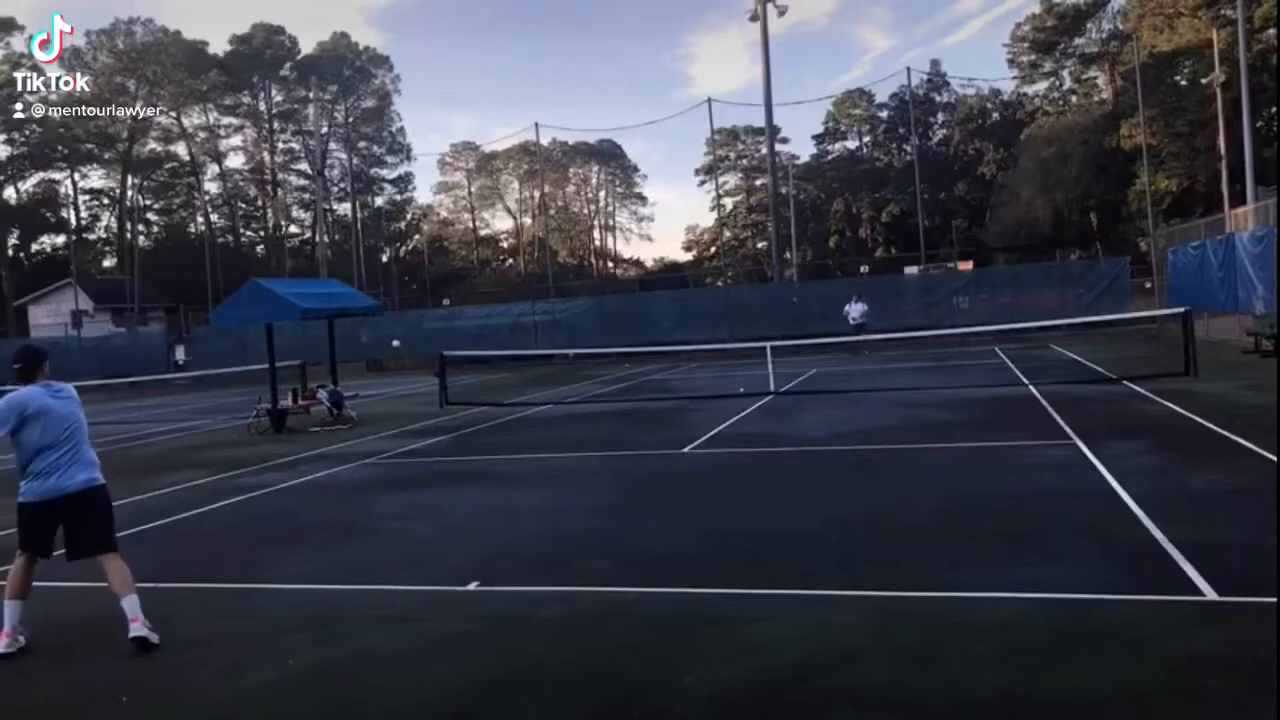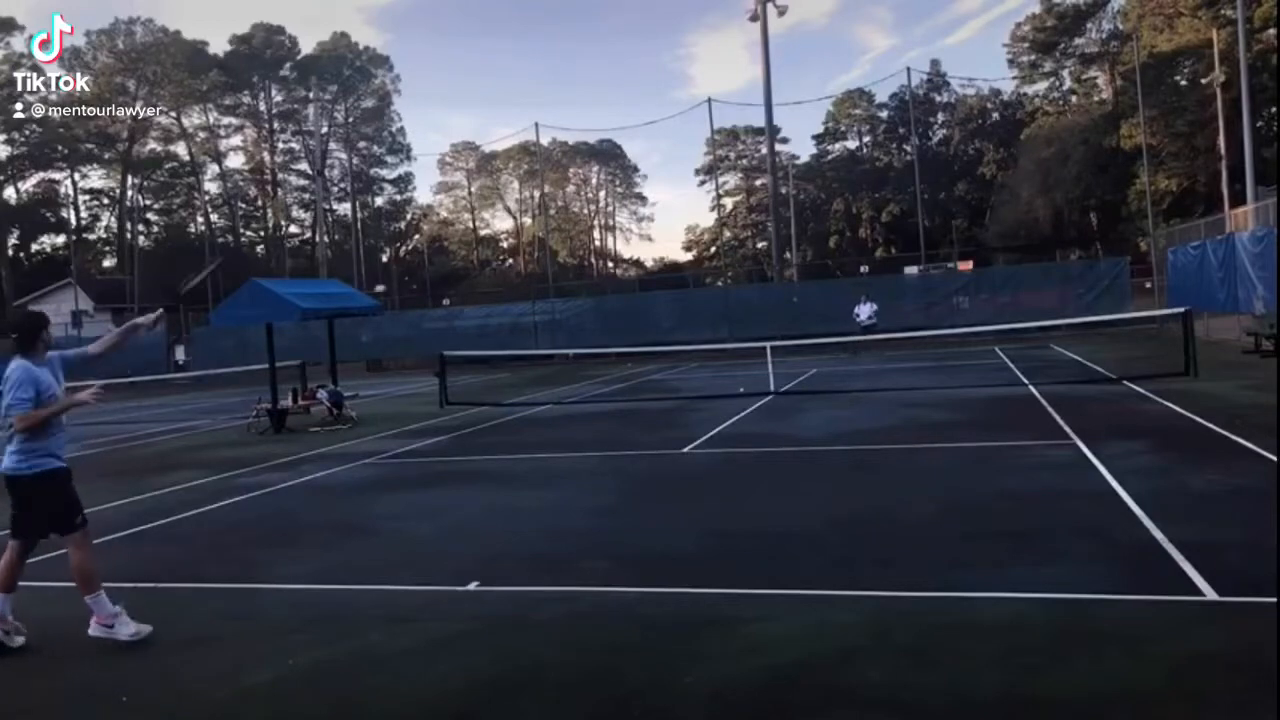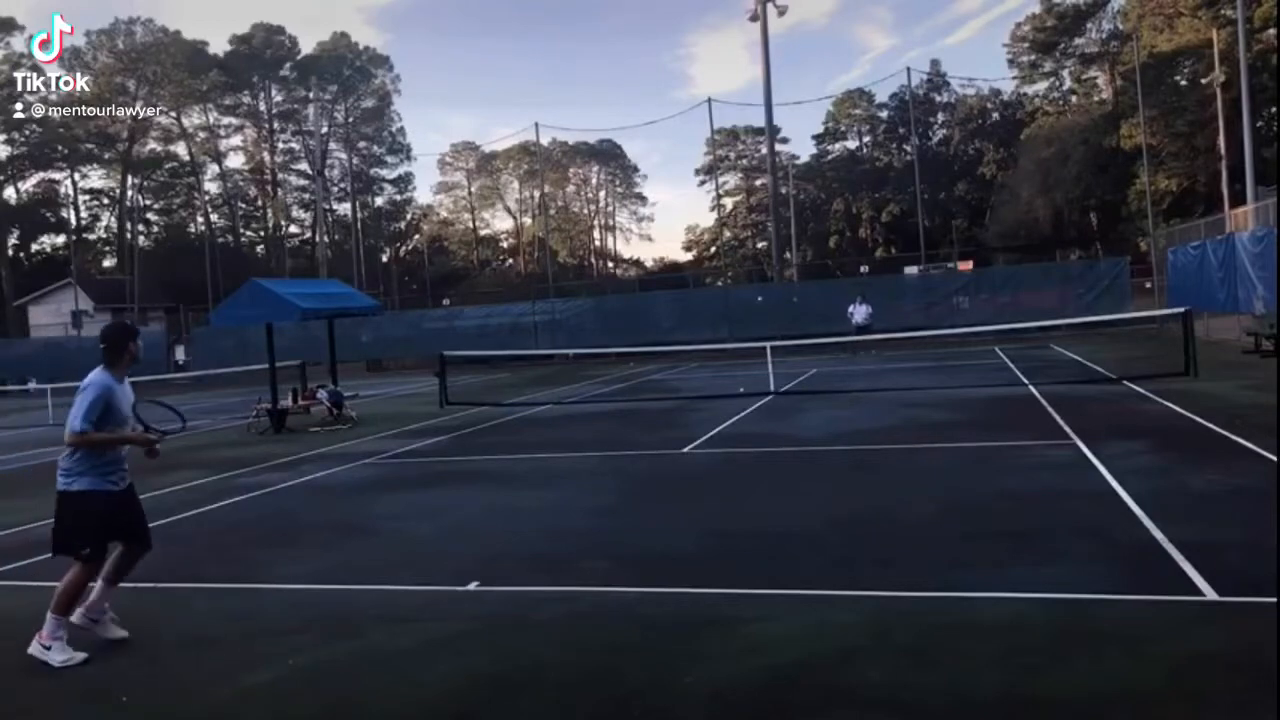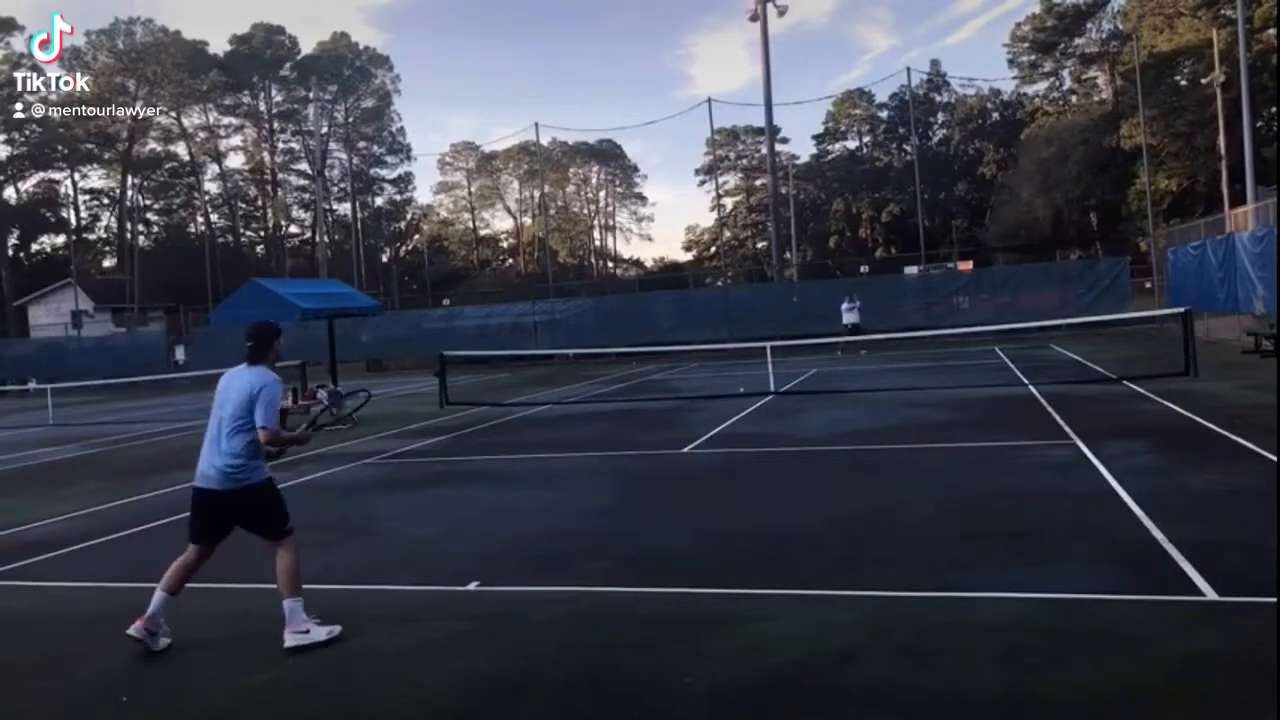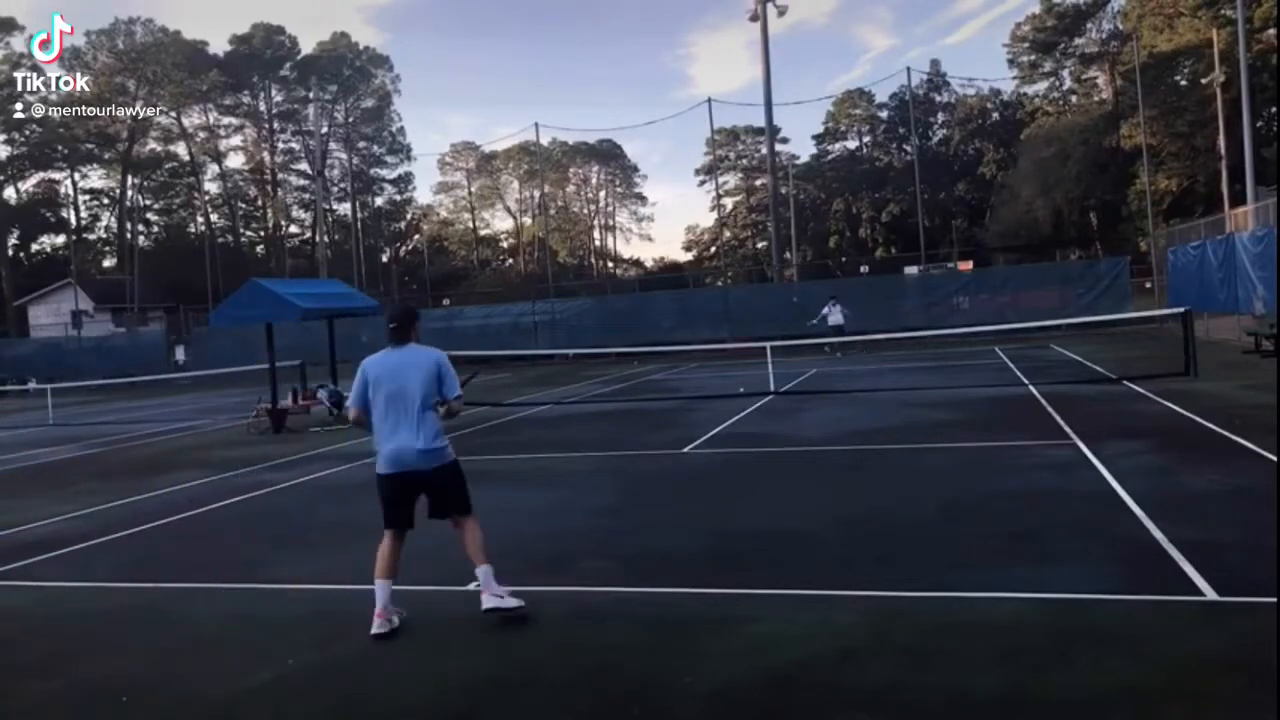
dt=0.5s
person 1, frame 1
right shoulder: (69, 393)
left hip: (37, 493)
right hip: (87, 486)
left knee: (25, 558)
right knee: (109, 556)
right ankle: (136, 622)
person 1, frame 2
left shoulder: (49, 362)
left elbow: (94, 349)
left wrist: (133, 326)
right wrist: (72, 401)
right hip: (39, 471)
right knee: (78, 538)
right ankle: (107, 620)
person 1, frame 3
left shoulder: (120, 383)
right shoulder: (98, 387)
right elbow: (74, 438)
left wrist: (145, 441)
right wrist: (125, 437)
left hip: (116, 482)
right hip: (84, 486)
left knee: (138, 544)
right knee: (88, 563)
left ankle: (93, 609)
right ankle: (48, 639)
person 1, frame 4
left shoulder: (231, 376)
right shoulder: (268, 380)
right elbow: (267, 438)
right wrist: (291, 439)
left hip: (208, 478)
right hip: (243, 478)
left knee: (198, 551)
right knee: (286, 542)
left ankle: (149, 622)
right ankle: (298, 627)
person 1, frame 5
left shoulder: (369, 365)
right shoulder: (435, 358)
left elbow: (355, 416)
right elbow: (454, 407)
left hip: (392, 461)
right hip: (434, 456)
left knee: (393, 534)
right knee: (465, 520)
left ankle: (382, 614)
right ankle: (490, 592)
